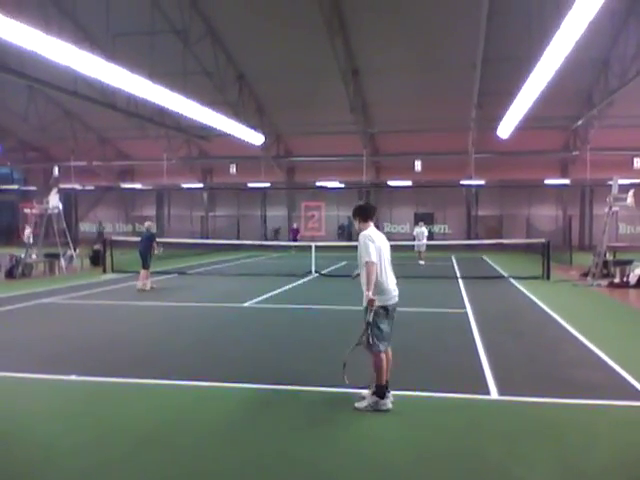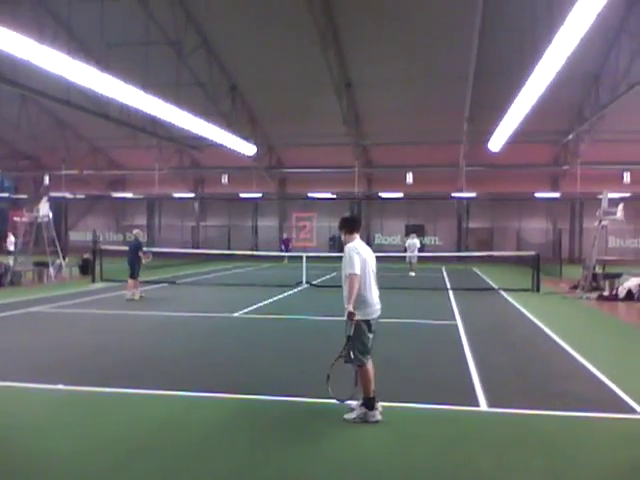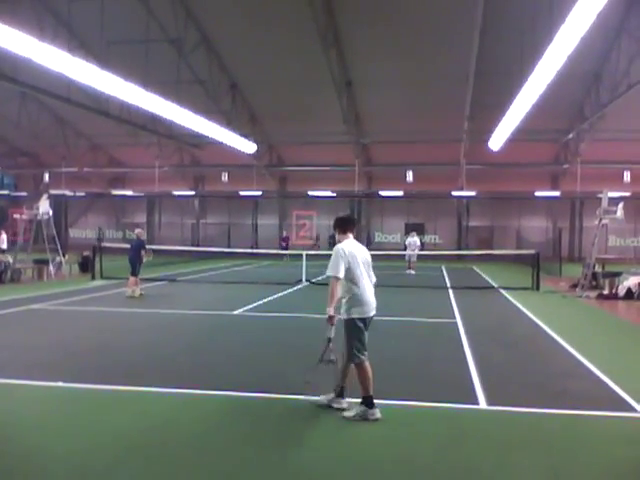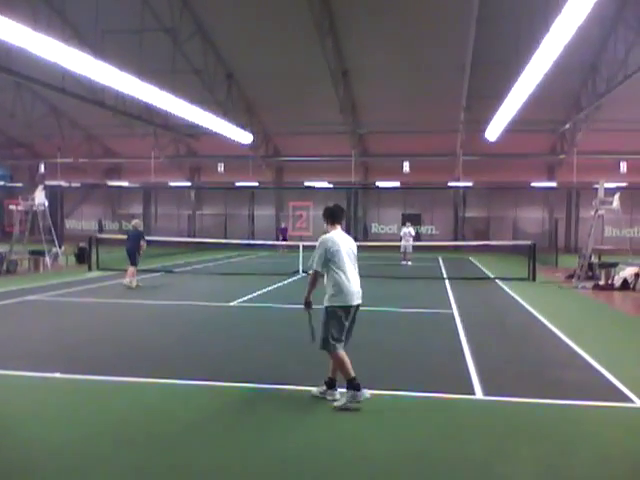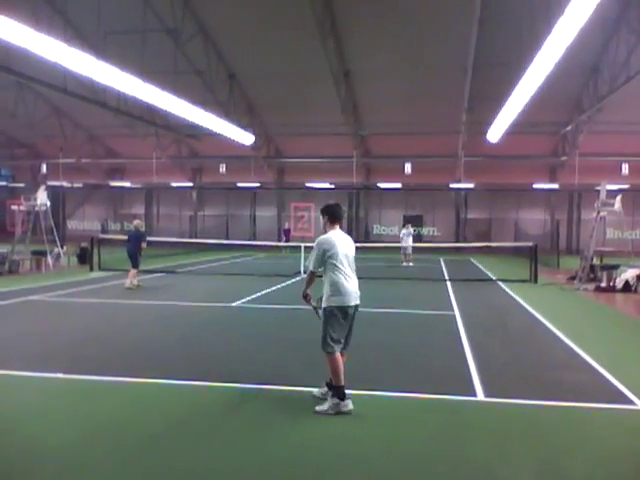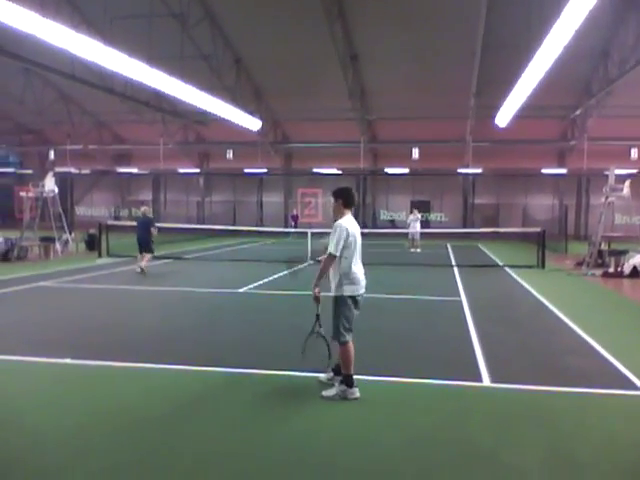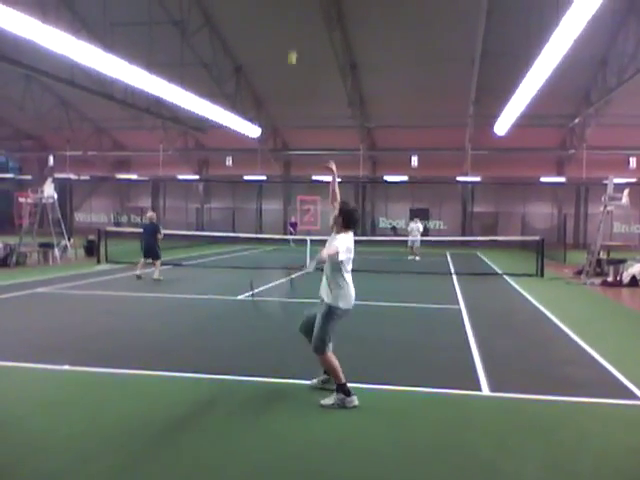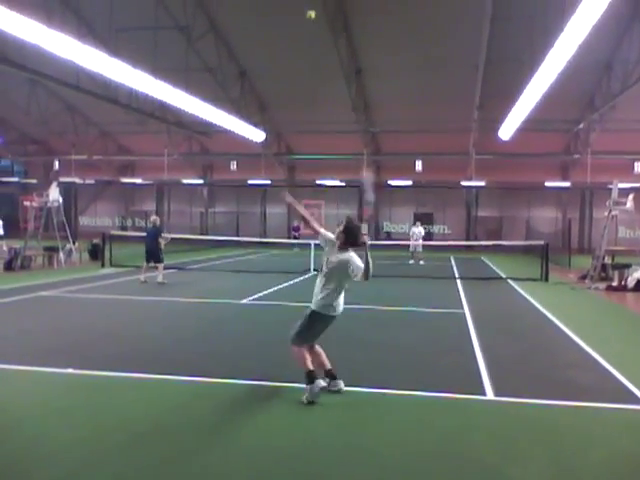
dt=0.4s
person 1, frame 1
left shoulder: (365, 236)
right shoulder: (380, 236)
left elbow: (371, 264)
left wrist: (369, 292)
left hip: (378, 297)
right hip: (390, 295)
left knee: (376, 346)
right knee: (384, 345)
left ankle: (380, 397)
right ankle: (383, 390)
person 1, frame 2
left shoulder: (351, 248)
right shoulder: (366, 249)
left elbow: (354, 277)
left wrist: (349, 305)
left hip: (360, 310)
right hip: (371, 308)
left knee: (361, 359)
right knee: (365, 357)
left ankle: (370, 409)
right ankle: (370, 401)
person 1, frame 3
left shoulder: (341, 249)
right shoulder: (363, 249)
left elbow: (336, 280)
left wrist: (330, 307)
left hip: (356, 309)
right hip: (367, 306)
left knee: (358, 357)
right knee: (350, 352)
left ankle: (369, 406)
right ankle: (339, 395)
person 1, frame 4
left shoulder: (325, 240)
right shoulder: (350, 241)
left elbow: (316, 272)
left wrist: (308, 296)
left hip: (338, 298)
right hip: (354, 296)
left knee: (332, 345)
right knee: (338, 344)
left ankle: (355, 389)
right ankle: (330, 386)
person 1, frame 5
left shoulder: (324, 240)
right shoulder: (348, 240)
left elbow: (313, 271)
left wrist: (306, 290)
right wrist: (325, 295)
left hip: (337, 298)
right hip: (352, 297)
left knee: (331, 347)
right knee: (340, 346)
left ankle: (341, 399)
right ankle: (333, 387)
person 1, frame 6
left shoulder: (341, 225)
right shoulder: (351, 223)
left elbow: (331, 258)
left wrist: (316, 285)
left hip: (346, 287)
right hip: (354, 284)
left knee: (343, 335)
right knee: (342, 333)
left ankle: (348, 386)
right ankle: (338, 372)
person 1, frame 7
left shoulder: (343, 240)
right shoulder: (342, 233)
left elbow: (335, 249)
right elbow: (335, 200)
left wrist: (324, 255)
right wrist: (334, 176)
left hip: (337, 301)
right hip: (330, 299)
left knee: (321, 347)
right knee: (308, 329)
left ankle: (345, 394)
right ankle: (329, 376)
person 1, frame 8
left shoulder: (351, 261)
right shoulder: (332, 242)
left elbow: (365, 276)
right elbow: (313, 224)
left wrist: (366, 251)
right wrist: (294, 205)
left hip: (326, 308)
right hip: (320, 305)
left knee: (299, 343)
right knee: (310, 343)
left ankle: (313, 381)
right ankle: (332, 380)
